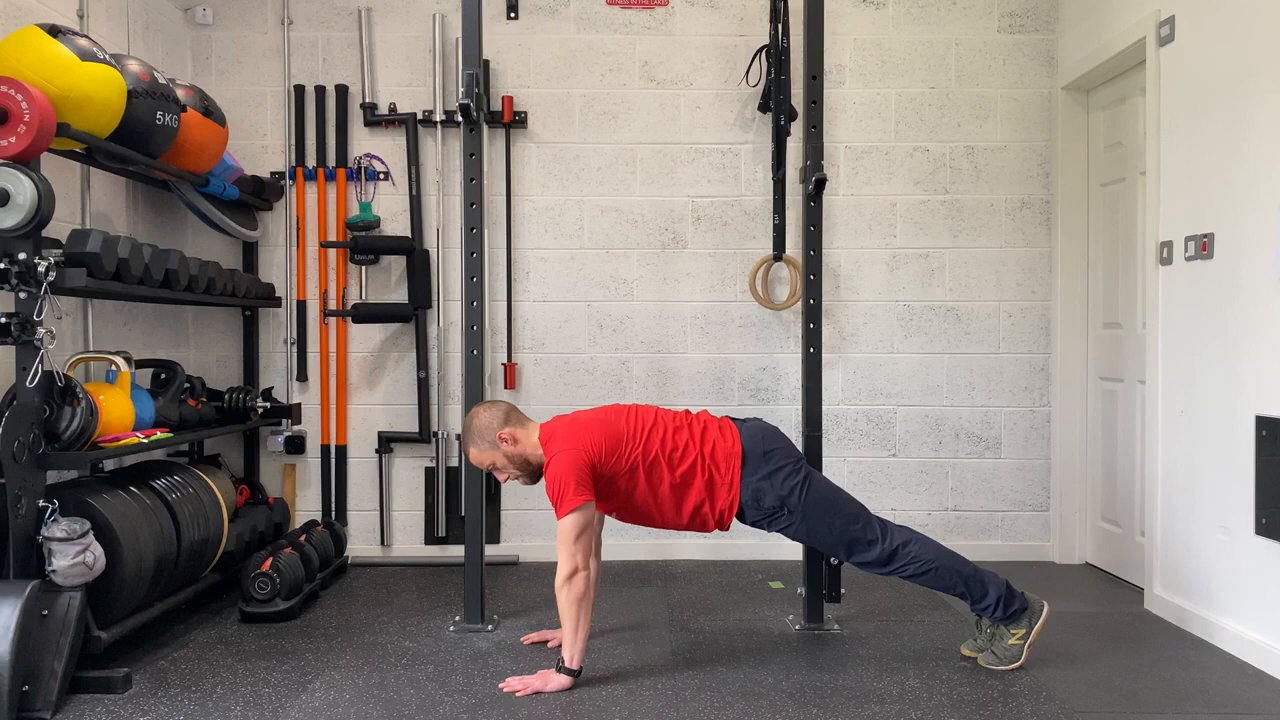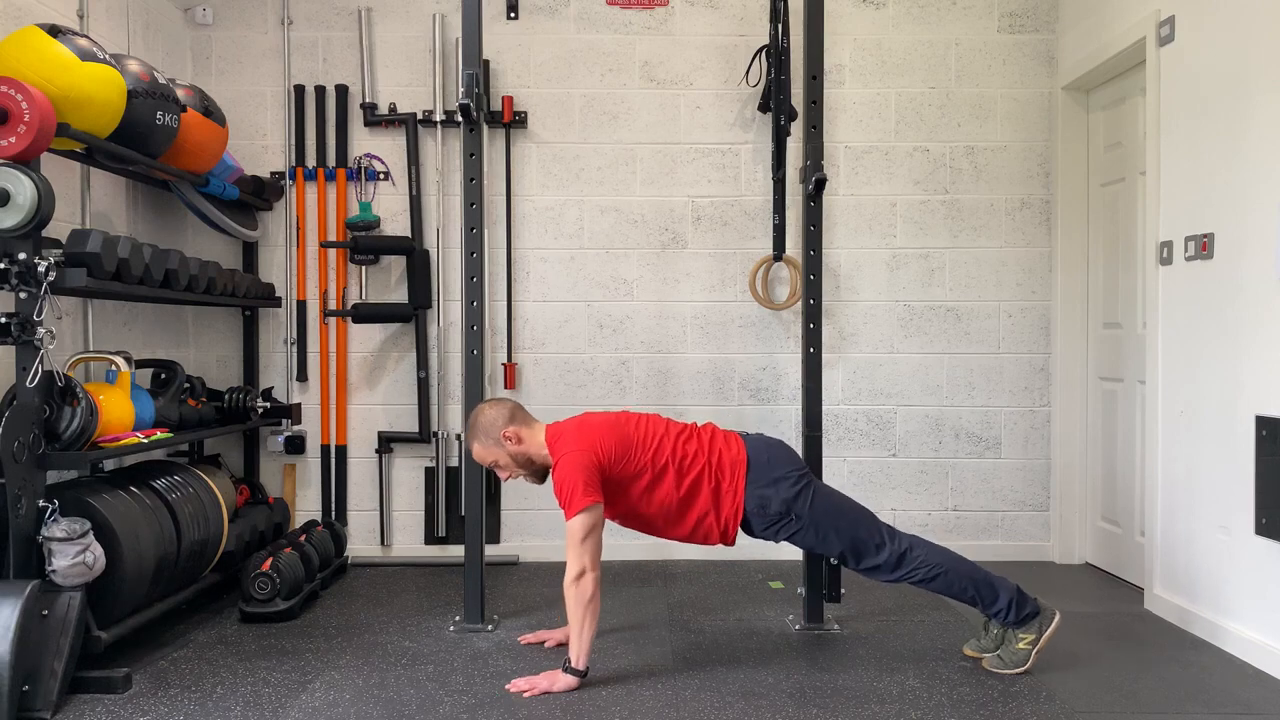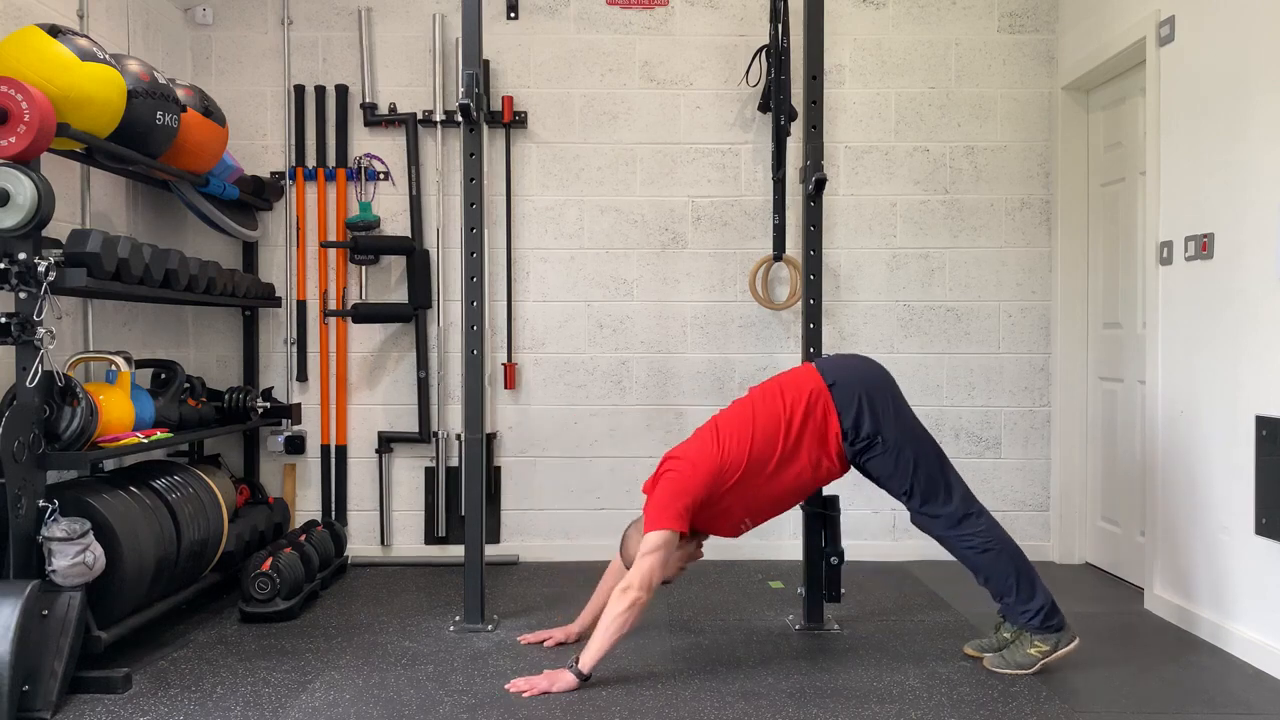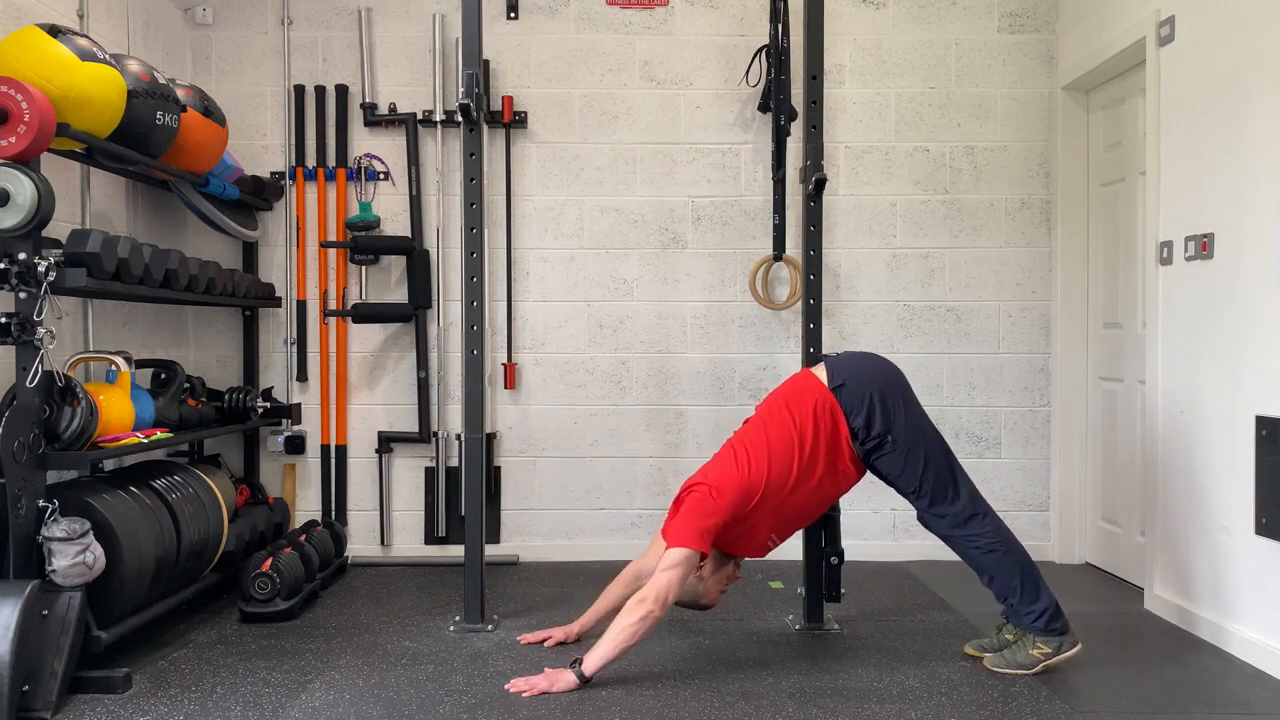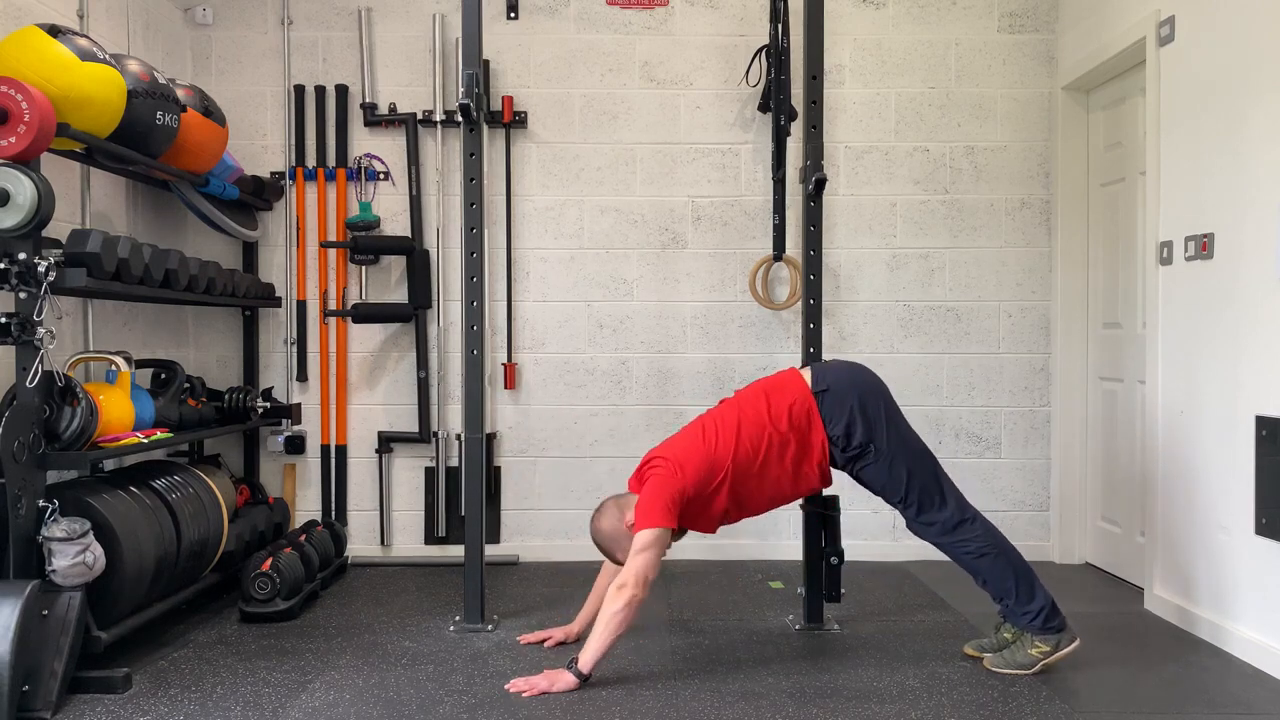
dt=1s
person 1, frame 1
left shoulder: (562, 458)
right shoulder: (571, 439)
left elbow: (573, 570)
right elbow: (590, 553)
left wrist: (567, 668)
right wrist: (573, 627)
left hip: (750, 475)
right hip: (742, 458)
left knee: (874, 546)
right knee: (868, 540)
left ankle: (1012, 609)
right ankle: (995, 608)
person 1, frame 2
left shoulder: (570, 459)
right shoulder: (577, 441)
left elbow: (582, 571)
right elbow: (586, 566)
left wrist: (573, 669)
right wrist: (574, 627)
left hip: (758, 488)
right hip: (748, 476)
left knee: (882, 554)
right knee: (878, 551)
left ankle: (1022, 614)
right ankle: (1004, 613)
person 1, frame 3
left shoulder: (678, 491)
right shoulder: (678, 488)
left elbow: (635, 591)
right elbow: (624, 562)
left wrist: (577, 672)
right wrist: (576, 627)
left hip: (848, 402)
right hip: (839, 399)
left knee: (947, 512)
right knee: (940, 513)
left ankle: (1043, 626)
right ankle: (1020, 618)
person 1, frame 4
left shoulder: (704, 510)
right shoulder: (699, 509)
left elbow: (650, 602)
right elbow: (640, 568)
left wrist: (579, 673)
right wrist: (576, 627)
left hip: (857, 398)
right hip: (847, 397)
left knee: (955, 513)
right knee: (947, 513)
left ankle: (1046, 629)
right ankle: (1022, 621)
person 1, frame 5
left shoulder: (660, 486)
right shoulder: (655, 481)
left elbow: (632, 587)
right elbow: (619, 565)
left wrist: (577, 671)
right wrist: (577, 625)
left hip: (837, 407)
right hip: (827, 406)
left knee: (942, 518)
right knee: (933, 518)
left ankle: (1044, 626)
right ankle: (1020, 619)
